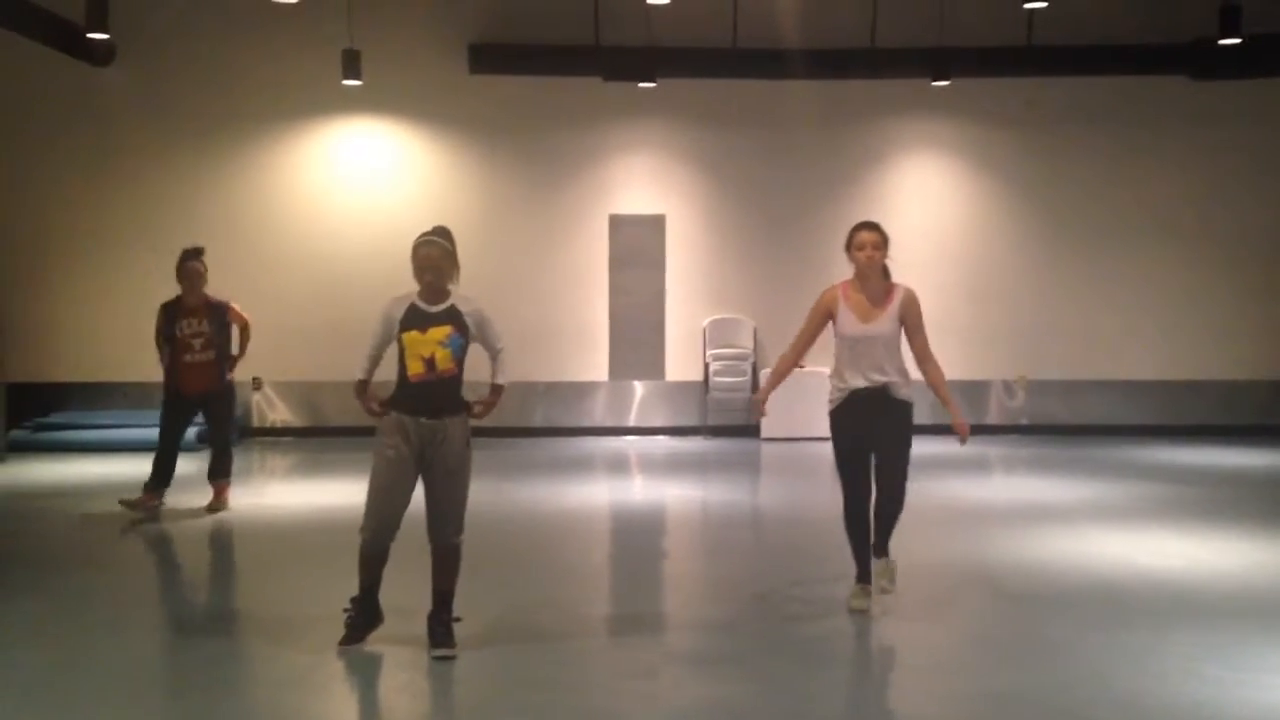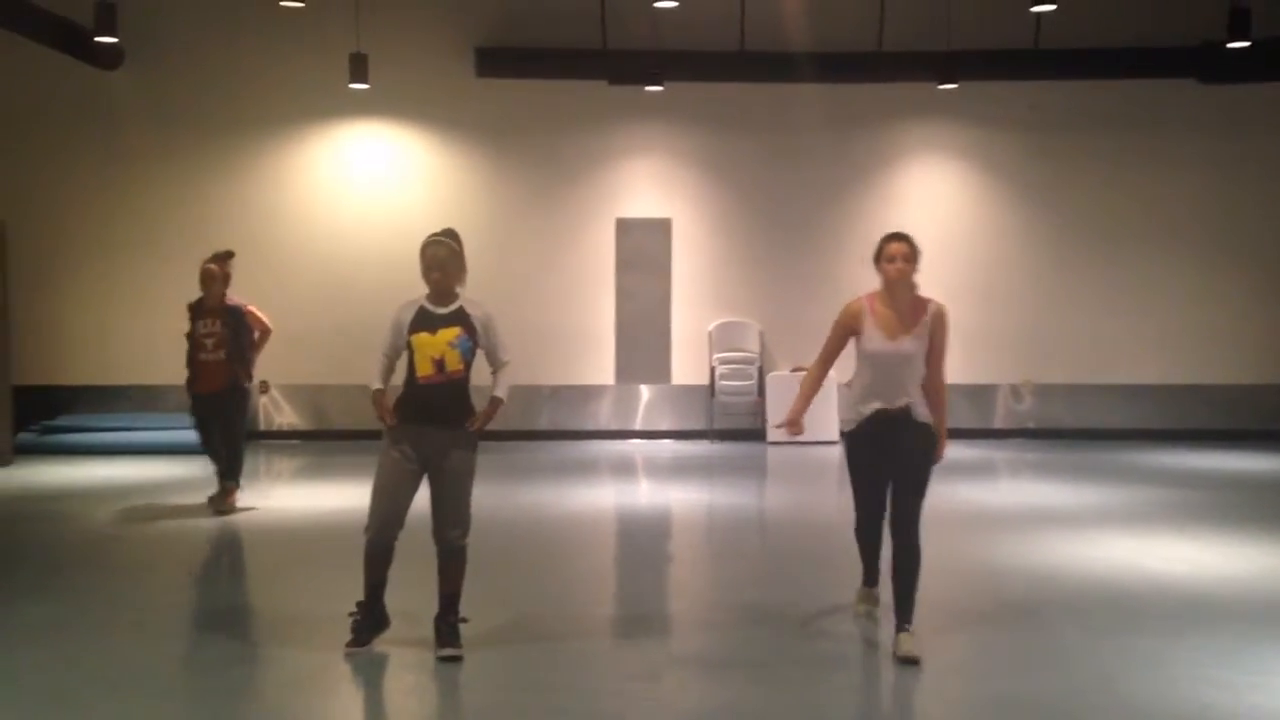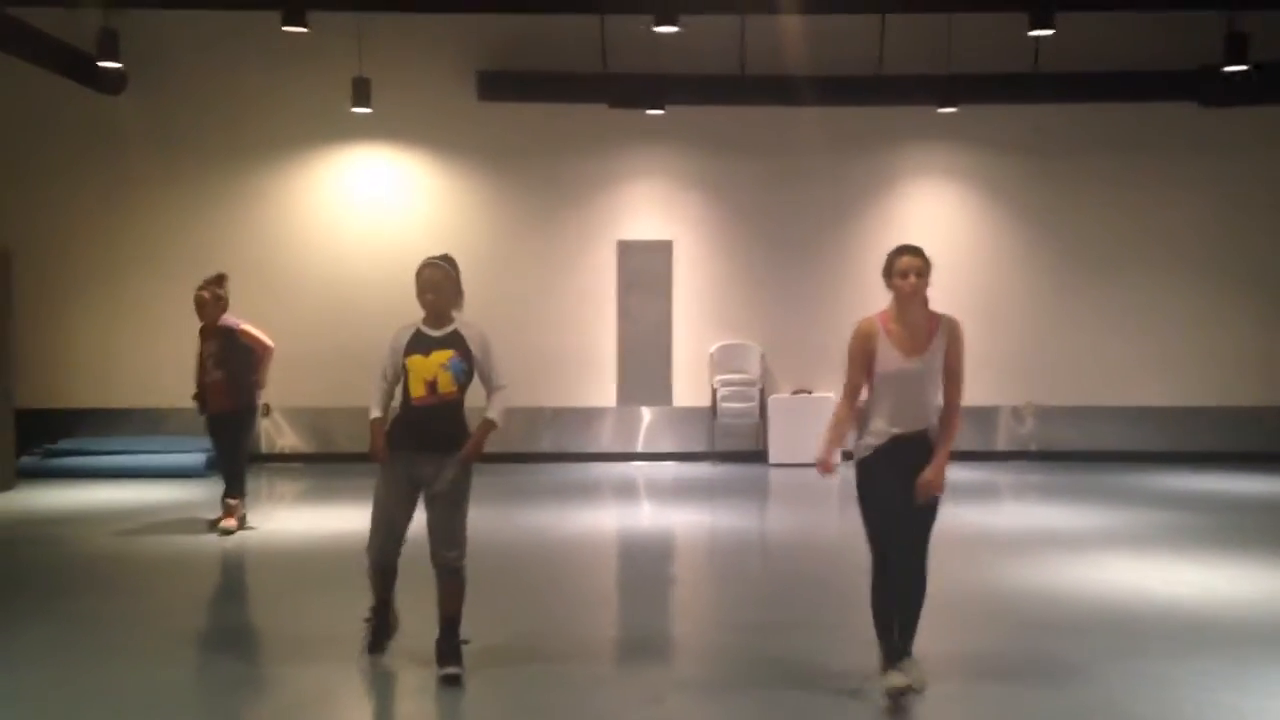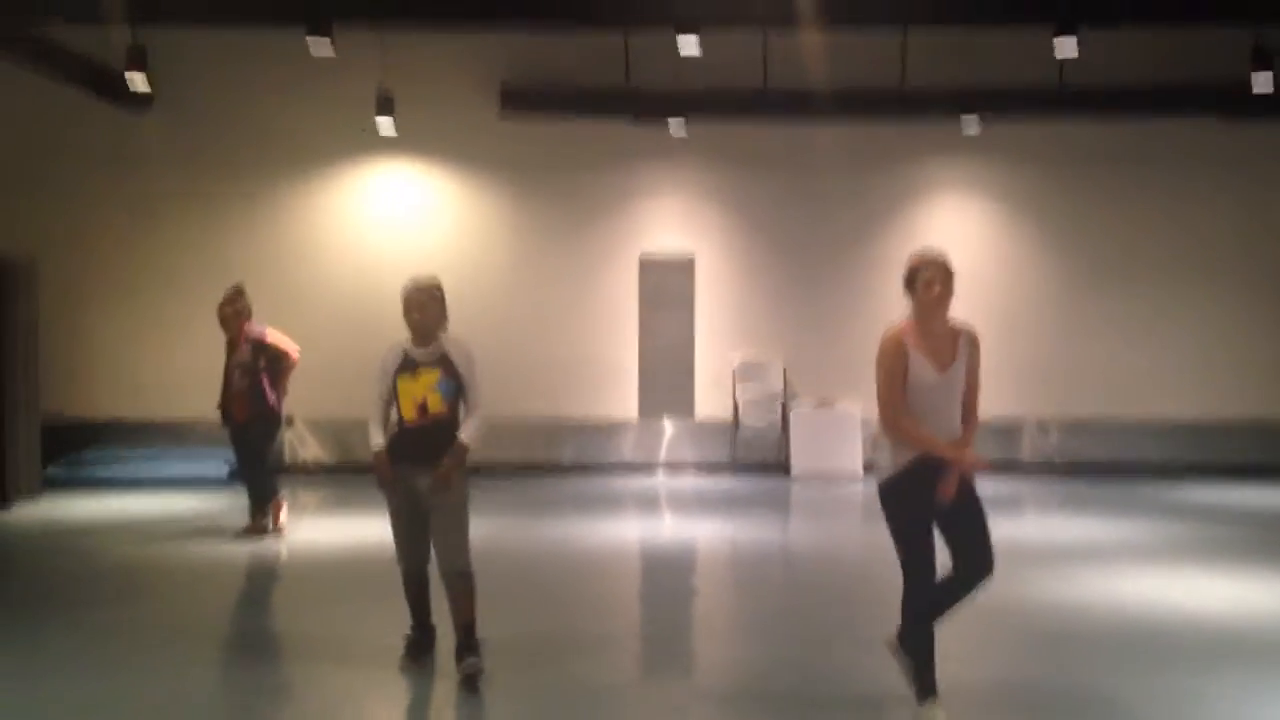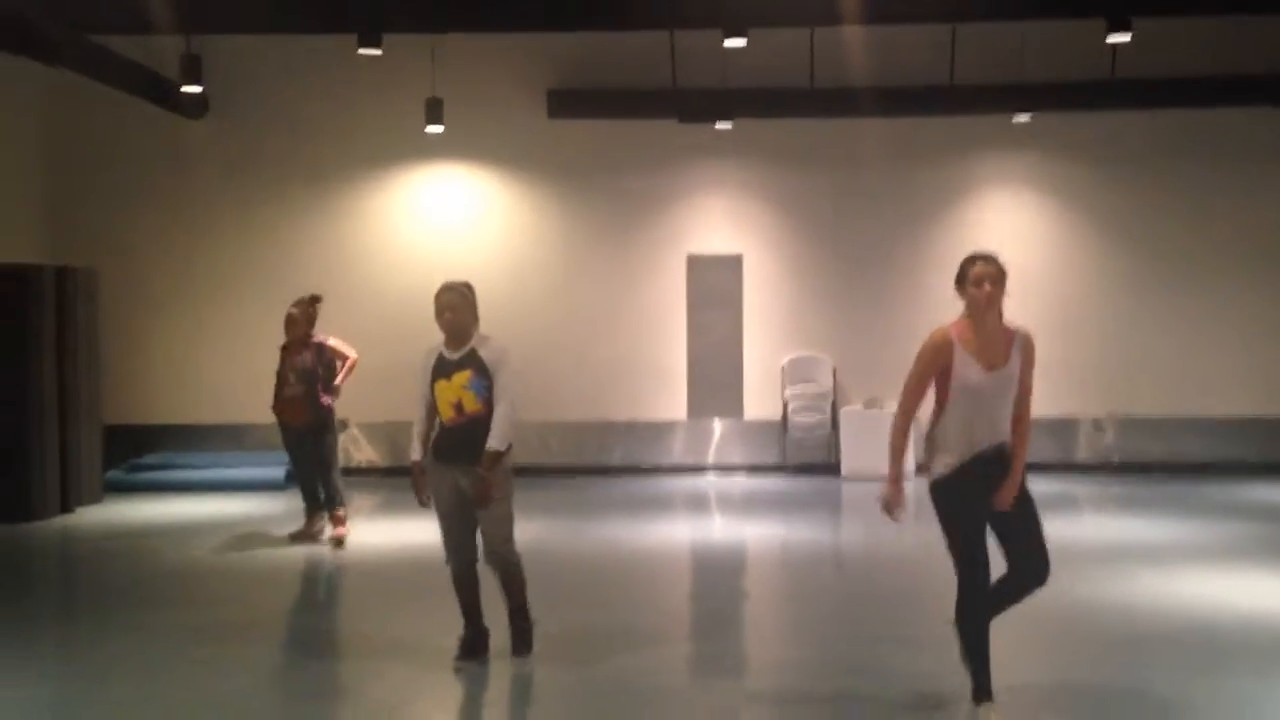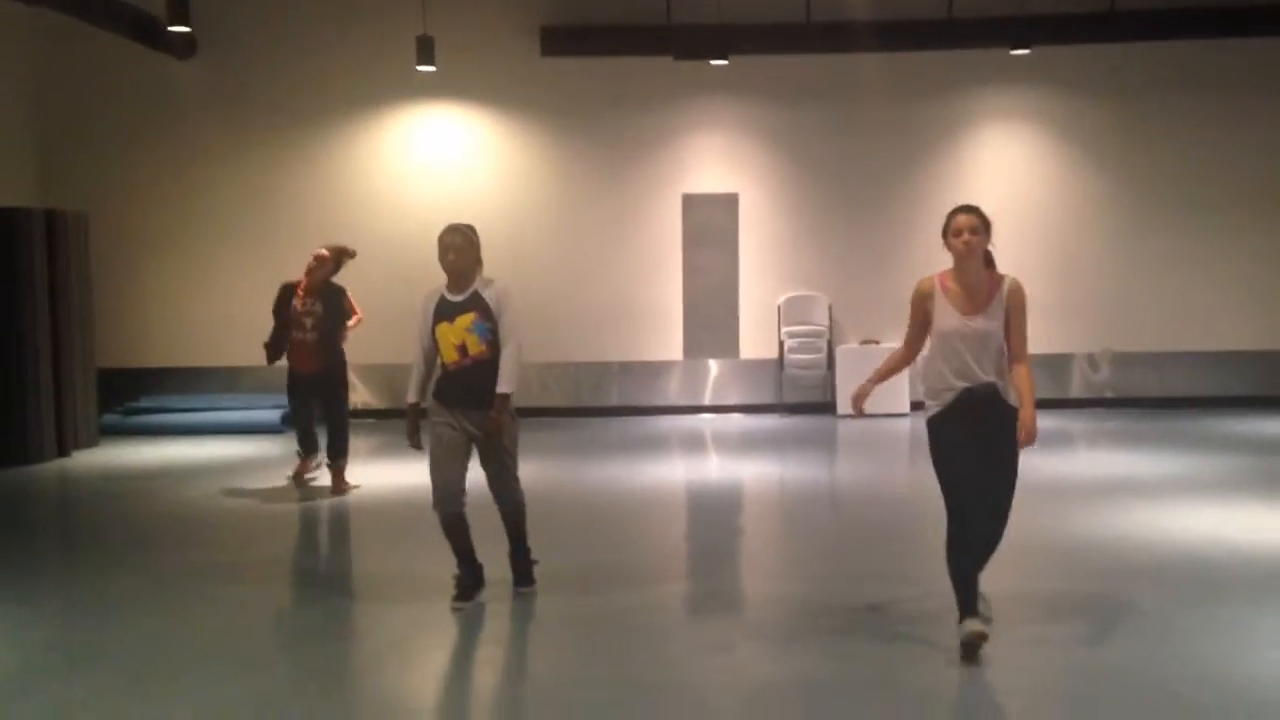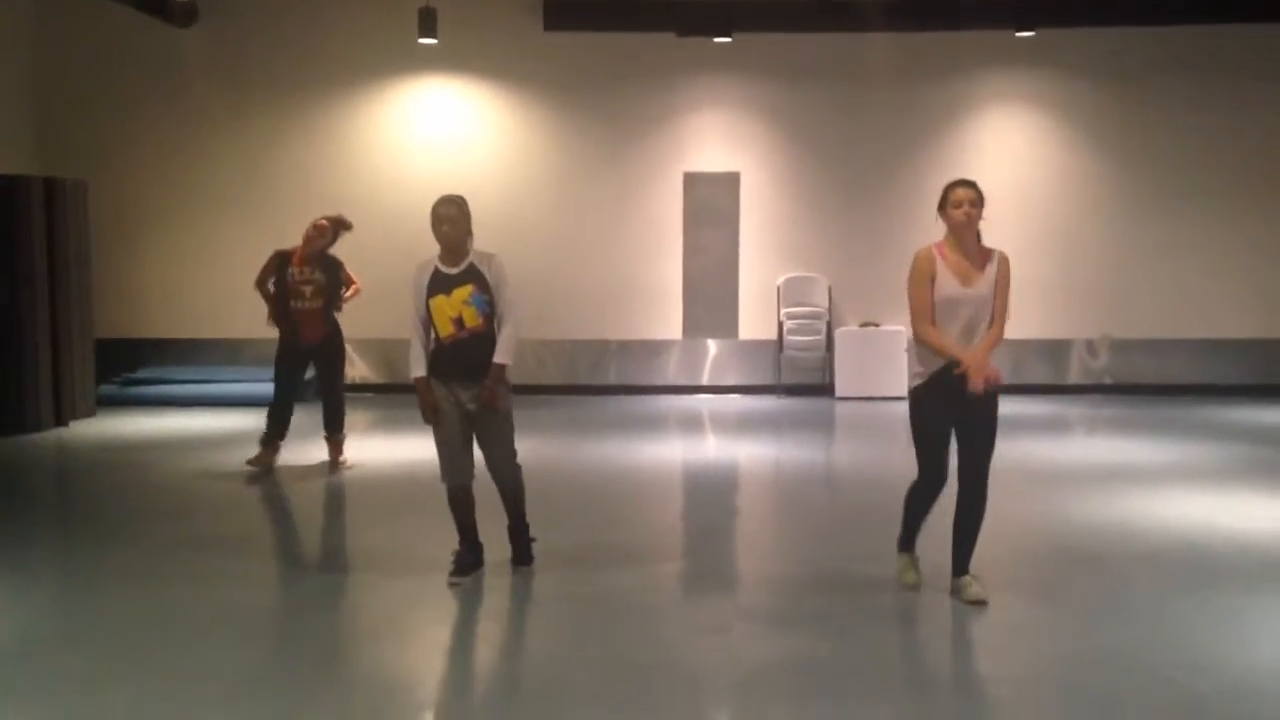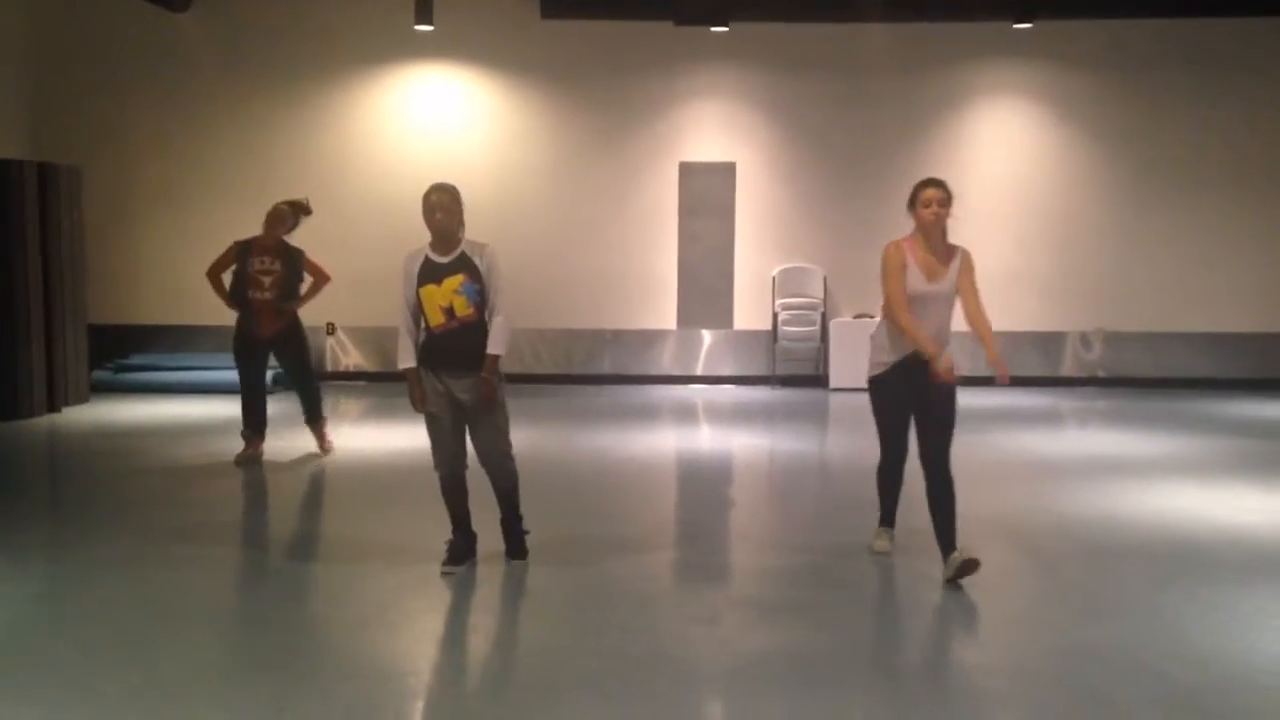
dt=0.4s
person 1, frame 1
left shoulder: (904, 298)
right shoulder: (833, 298)
left elbow: (925, 358)
right elbow: (799, 347)
left wrist: (953, 410)
right wrist: (766, 389)
left hip: (892, 404)
right hip: (848, 406)
left knee: (892, 491)
right knee: (856, 498)
left ankle: (882, 554)
right ankle: (863, 579)
person 1, frame 2
left shoulder: (934, 314)
right shoulder: (857, 312)
left elbow: (934, 379)
right elbow: (822, 365)
left wrist: (941, 433)
right wrist: (798, 410)
left hip: (912, 427)
right hip: (865, 426)
left knee: (906, 526)
right knee: (869, 518)
left ankle: (904, 627)
right ankle: (869, 582)
person 1, frame 3
left shoulder: (948, 330)
right shoulder: (868, 331)
left elbow: (952, 403)
right elbow: (850, 400)
left wrist: (940, 462)
right wrist: (830, 447)
left hip: (925, 451)
right hip: (878, 454)
left knee: (915, 559)
right knee: (888, 556)
left ankle: (904, 652)
right ankle: (890, 664)
person 1, frame 4
left shoulder: (967, 340)
right shoulder: (896, 342)
left elbow: (969, 413)
right elbow: (893, 421)
left wrist: (954, 470)
right wrist: (953, 455)
left hip: (948, 467)
right hip: (905, 472)
left knee: (977, 564)
right knee: (920, 579)
left ankle: (907, 638)
person 1, frame 5
left shoulder: (1022, 342)
right shoulder: (944, 342)
left elbow: (1021, 418)
right elbow: (906, 410)
left wrist: (1013, 478)
right wrist: (895, 478)
left hip: (1000, 466)
right hip: (954, 471)
left knee: (1034, 569)
right knee: (973, 579)
left ankle: (971, 626)
person 1, frame 6
left shoulder: (1010, 291)
right shoulder: (928, 291)
left elbow: (1019, 358)
right elbow: (909, 349)
left wrist: (1028, 408)
right wrist: (870, 382)
left hip: (997, 409)
right hip: (948, 410)
left knee: (994, 513)
right knee: (963, 510)
left ankle: (969, 588)
right ankle: (968, 616)
person 1, frame 7
left shoulder: (998, 262)
right shoulder: (927, 260)
left elbow: (997, 326)
right elbow: (922, 330)
left wrist: (979, 360)
right wrist: (966, 359)
left hip: (979, 381)
right hip: (932, 381)
left knee: (975, 480)
right knee: (933, 476)
left ankle: (961, 573)
right ankle: (906, 550)
person 1, frame 8
left shoulder: (960, 258)
right shoulder: (896, 253)
left elbow: (974, 310)
right elbow: (897, 314)
left wrist: (994, 355)
right wrist: (932, 354)
left hip: (936, 367)
right hip: (891, 367)
left knee: (937, 461)
right knee: (894, 455)
left ankle: (951, 553)
right ankle: (885, 525)
person 2, frame 1
left shoulder: (469, 312)
right shoulder: (397, 309)
left elbow: (497, 352)
right elbow: (374, 352)
left wrist: (494, 392)
right wrist: (363, 388)
left hip: (450, 427)
right hip: (400, 425)
left knee: (446, 530)
right knee: (378, 522)
left ankle: (441, 621)
right ankle: (365, 608)
person 2, frame 2
left shoulder: (477, 316)
right shoulder: (407, 313)
left elbow: (501, 365)
right elbow: (386, 359)
left wrist: (492, 406)
right wrist: (379, 396)
left hip: (456, 434)
right hip: (407, 431)
left knee: (452, 531)
right knee: (381, 523)
left ankle: (448, 623)
right ankle: (371, 612)
person 2, frame 3
left shoulder: (473, 337)
right shoulder: (403, 336)
left elbow: (497, 389)
right elbow: (384, 384)
left wrist: (483, 430)
right wrist: (376, 424)
left hip: (450, 456)
right hip: (400, 453)
left knee: (448, 552)
right knee: (382, 545)
left ankle: (449, 645)
right ankle: (381, 618)
person 2, frame 4
left shoulder: (458, 353)
right shoulder: (394, 357)
left elbow: (474, 409)
right elbow: (380, 410)
left wrist: (459, 455)
right wrist: (379, 454)
left hip: (445, 466)
right hip: (402, 467)
left knee: (454, 558)
right knee: (411, 558)
left ankle: (467, 647)
right ankle: (421, 634)
person 2, frame 5
left shoulder: (491, 352)
right shoulder: (432, 359)
left elbow: (504, 408)
right elbow: (424, 416)
left wrist: (489, 466)
right wrist: (418, 467)
left hip: (487, 464)
right hip: (444, 468)
left knee: (499, 549)
right knee: (459, 557)
left ankle: (520, 622)
right ankle: (474, 635)
person 2, frame 6
left shoulder: (494, 293)
right shoulder: (432, 301)
left elbow: (510, 349)
right elbow: (423, 358)
left wrist: (500, 407)
right wrist: (412, 412)
left hip: (490, 407)
right hip: (446, 411)
left knee: (507, 492)
right knee: (446, 497)
left ankle: (521, 562)
right ankle: (470, 572)
person 2, frame 7
left shoulder: (490, 265)
right shoulder: (423, 274)
left elbow: (507, 323)
right elbow: (419, 334)
left wrist: (494, 378)
right wrist: (423, 388)
left hip: (486, 381)
right hip: (444, 385)
left knee: (505, 466)
right knee: (455, 473)
left ankle: (520, 538)
right ankle: (469, 551)
person 2, frame 8
left shoulder: (482, 255)
right shoulder: (414, 262)
left elbow: (499, 314)
right elbow: (408, 323)
left wrist: (491, 371)
right wrist: (412, 378)
left hip: (477, 372)
right hip: (435, 376)
left knee: (497, 457)
right knee: (448, 463)
left ankle: (513, 529)
right ankle: (462, 541)
person 3, frame 1
left shoulder: (220, 308)
right shoulder: (168, 310)
left elbow: (245, 325)
right elbow: (160, 337)
left wrist: (237, 357)
right wrist: (168, 362)
left hip: (217, 386)
right hip: (180, 387)
left knee: (220, 438)
right knee: (168, 440)
left ankle: (221, 490)
right ankle: (153, 495)
person 3, frame 2
left shoulder: (238, 310)
right shoulder: (194, 310)
left elbow: (266, 329)
left wrist: (250, 358)
right wrist: (192, 373)
left hip: (232, 386)
right hip: (203, 387)
left knee: (232, 438)
right knee: (208, 439)
left ankle: (230, 489)
right ankle: (226, 484)
person 3, frame 3
left shoulder: (234, 328)
right shoulder: (205, 332)
left elbow: (267, 346)
left wrist: (257, 379)
right wrist: (203, 398)
left hip: (238, 406)
right hip: (215, 408)
left knee: (235, 457)
right knee: (224, 459)
left ankle: (233, 510)
right ankle: (235, 508)
person 3, frame 4
left shoulder: (259, 338)
right shoulder: (232, 344)
left elbow: (293, 354)
left wrist: (280, 385)
right wrist: (226, 408)
left hip: (262, 412)
right hip: (238, 416)
left knee: (259, 461)
right knee: (247, 468)
left ankle: (277, 505)
right ankle: (259, 517)
person 3, frame 5
left shoulder: (320, 345)
right shoulder: (286, 349)
left elbow: (352, 357)
left wrist: (336, 384)
right wrist: (279, 409)
left hip: (318, 420)
right hip: (292, 423)
left knee: (327, 468)
right knee: (304, 473)
left ankle: (339, 521)
right ankle: (314, 520)
person 3, frame 6
left shoulder: (336, 294)
right shoulder: (289, 289)
left elbow: (357, 315)
right elbow: (278, 316)
left wrist: (344, 330)
right wrist: (278, 341)
left hip: (329, 368)
right hip: (298, 368)
left knee: (336, 420)
right knee: (300, 419)
left ankle: (338, 473)
right ankle: (309, 456)
person 3, frame 7
left shoulder: (333, 264)
right shoulder: (282, 258)
left elbow: (355, 285)
right elbow: (261, 282)
left wrist: (342, 300)
right wrist: (274, 306)
left hip: (327, 338)
right hip: (292, 338)
left knee: (332, 393)
right knee: (283, 394)
left ankle: (336, 446)
right ankle: (270, 449)
person 3, frame 8
left shoulder: (293, 255)
right shoulder: (242, 248)
left elbow: (323, 277)
right elbow: (212, 272)
left wrist: (300, 301)
right wrist: (230, 301)
left hip: (285, 328)
right hip: (249, 329)
left knee: (305, 380)
right knee: (251, 386)
left ankle: (319, 430)
right ankle: (254, 442)
